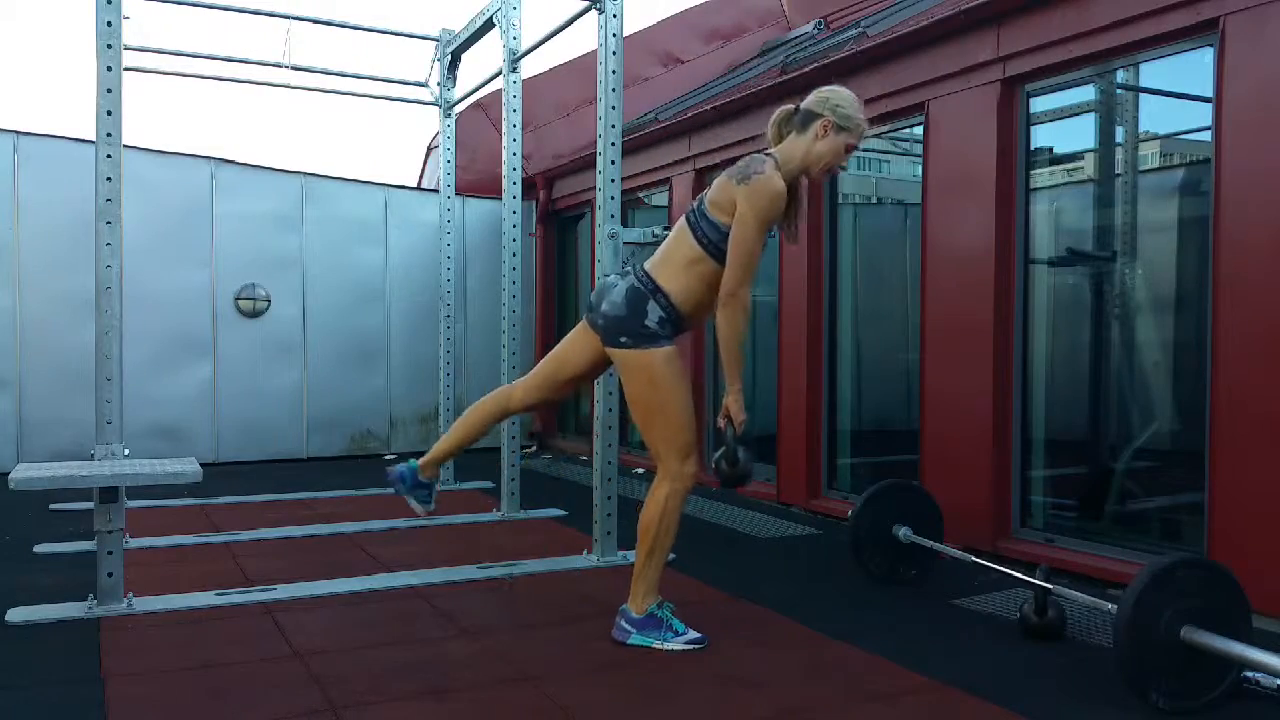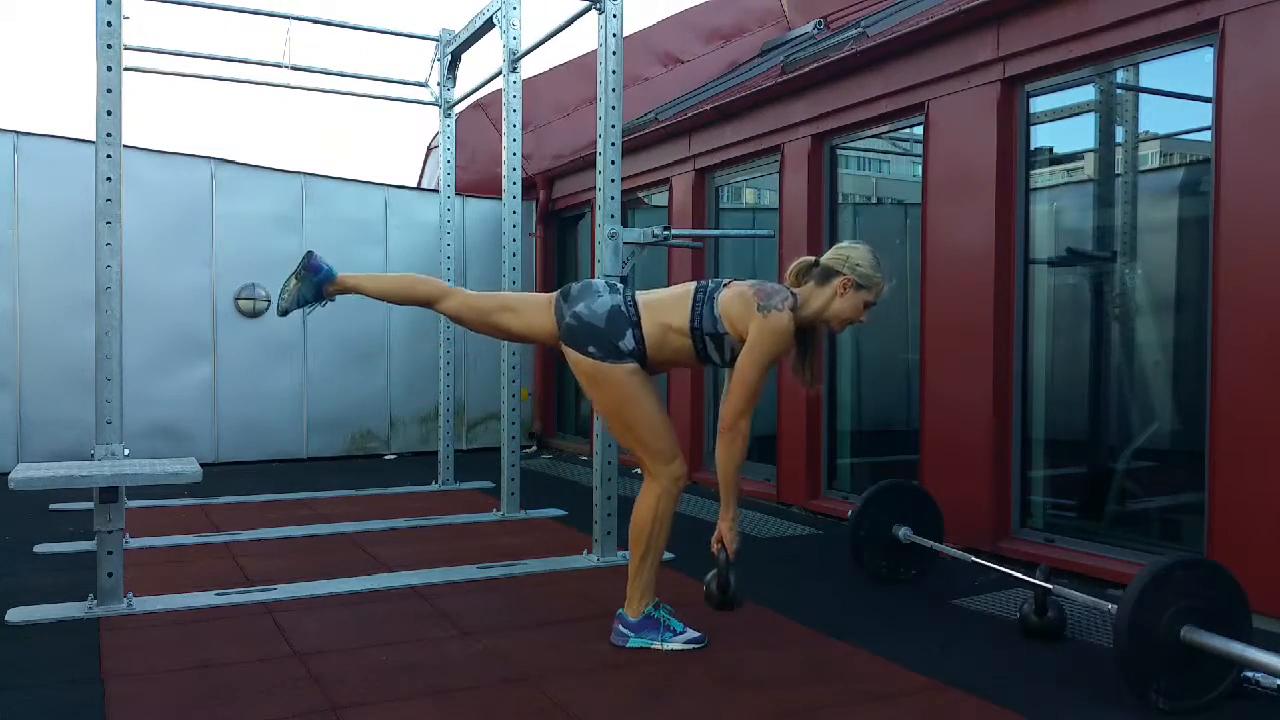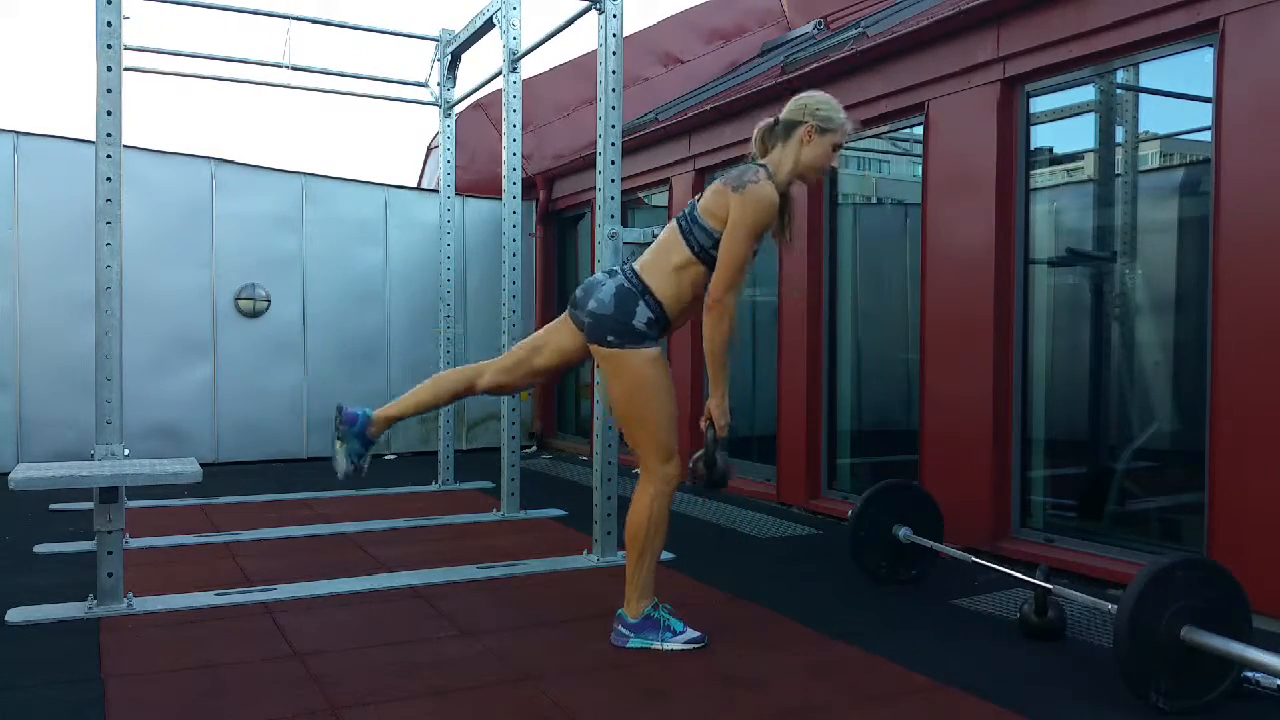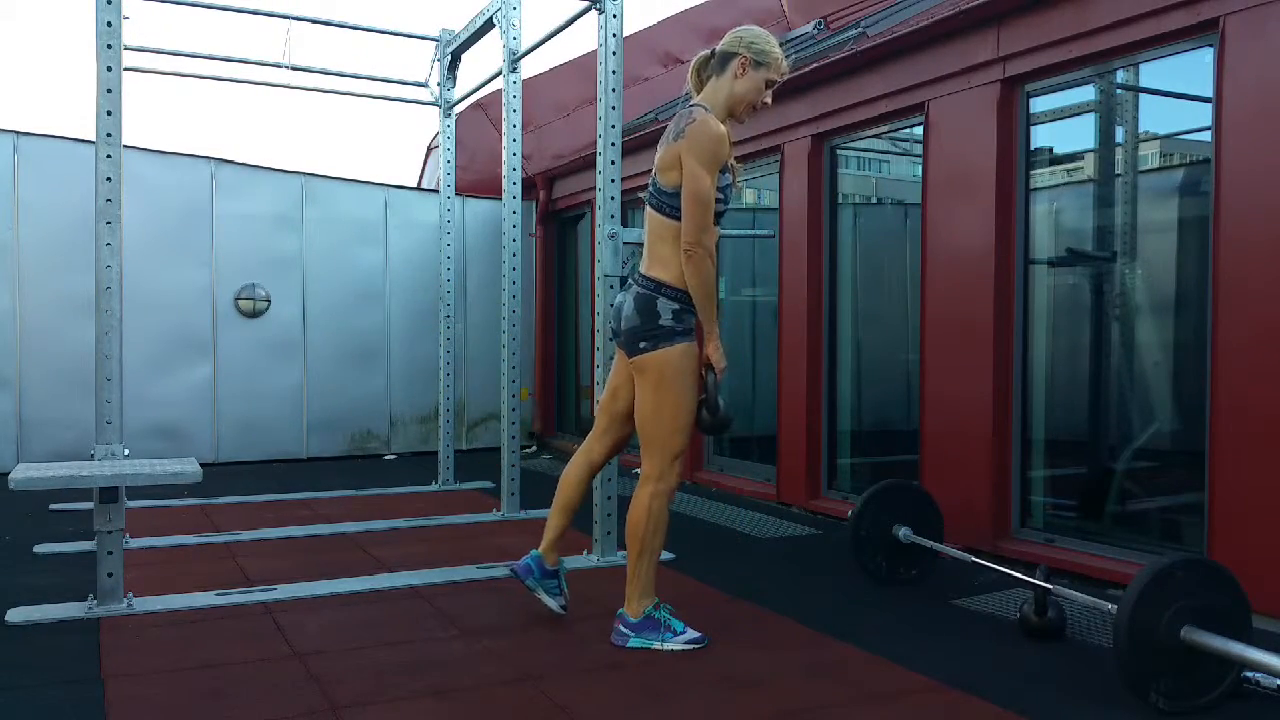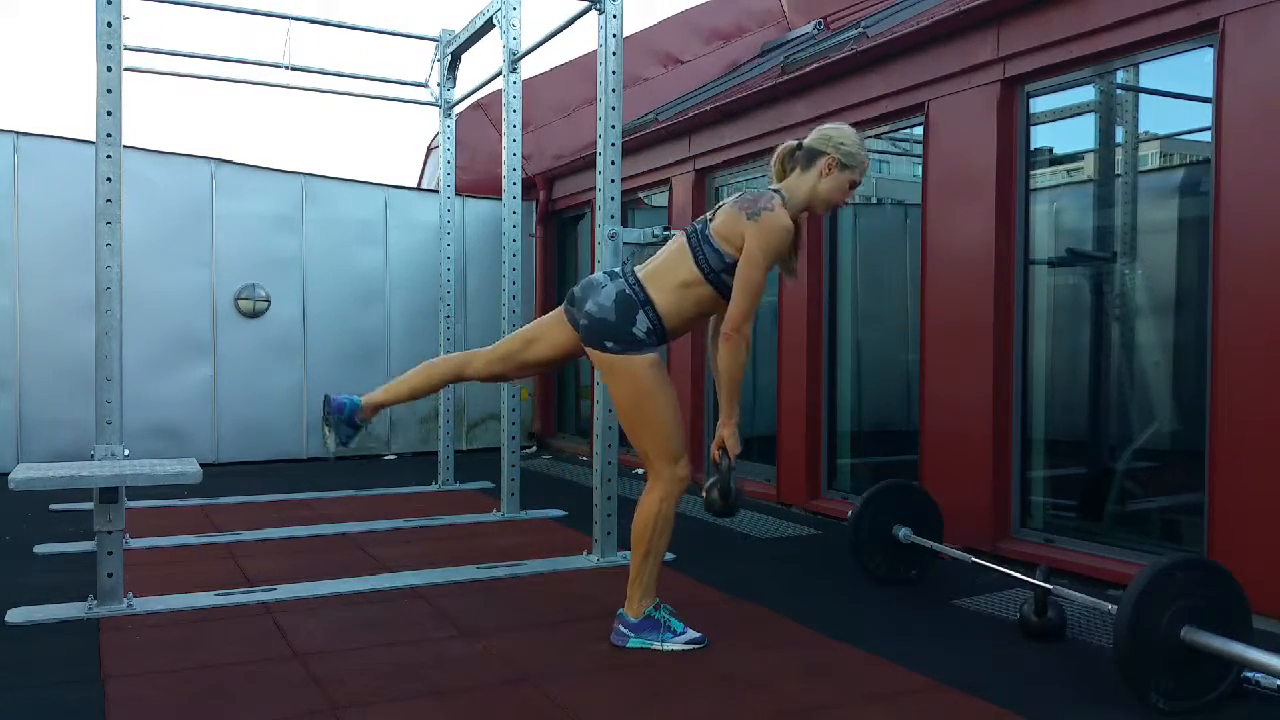
dt=1s
person 1, frame 1
left shoulder: (763, 174)
right shoulder: (768, 181)
left elbow: (721, 288)
right elbow: (732, 297)
left wrist: (730, 385)
right wrist: (733, 390)
left hip: (626, 300)
right hip: (645, 319)
left knee: (524, 391)
right knee: (679, 469)
left ankle: (421, 470)
right ankle: (639, 613)
person 1, frame 2
left shoulder: (777, 304)
right shoulder: (777, 319)
left elbow: (733, 417)
right elbow: (734, 424)
right wrist: (729, 512)
left hip: (594, 306)
right hip: (604, 332)
left knee: (455, 300)
right knee: (667, 472)
left ankle: (327, 280)
right ankle: (636, 617)
person 1, frame 3
left shoulder: (750, 182)
right shoulder: (761, 192)
left elbow: (708, 291)
right elbow: (719, 301)
right wrist: (719, 394)
left hip: (610, 297)
right hip: (628, 317)
left knee: (490, 375)
right knee: (662, 471)
left ankle: (368, 423)
right ankle: (636, 618)
person 1, frame 4
left shoulder: (688, 125)
right shoulder: (707, 130)
right elbow: (695, 247)
left wrist: (700, 330)
right wrist: (713, 336)
left hip: (644, 305)
right hip: (663, 313)
left knee: (601, 444)
right knee: (661, 474)
left ankle: (544, 560)
right ankle: (637, 617)
person 1, frame 5
left shoulder: (757, 203)
right shoulder: (777, 221)
left elbow: (720, 322)
right elbow: (736, 331)
left wrist: (723, 407)
right wrist: (729, 420)
left hip: (604, 298)
right hip: (625, 322)
left knee: (483, 363)
right knee: (671, 473)
left ankle: (357, 409)
right ankle: (637, 617)
